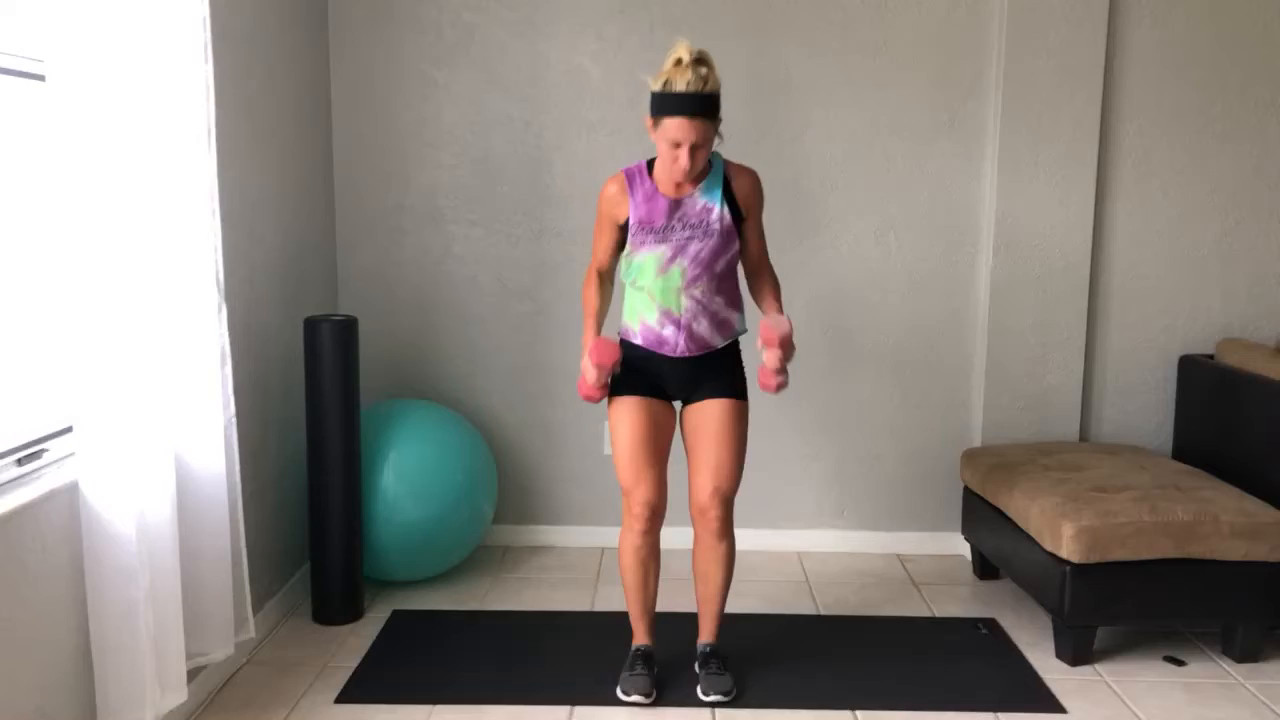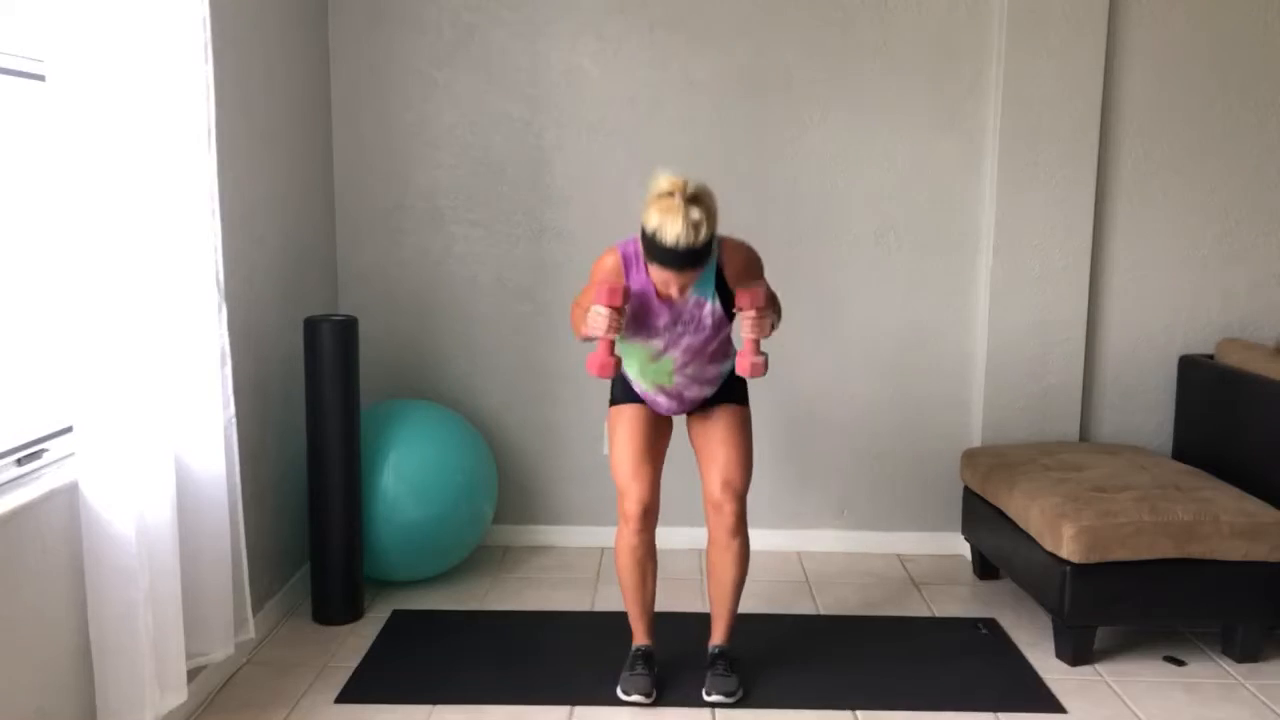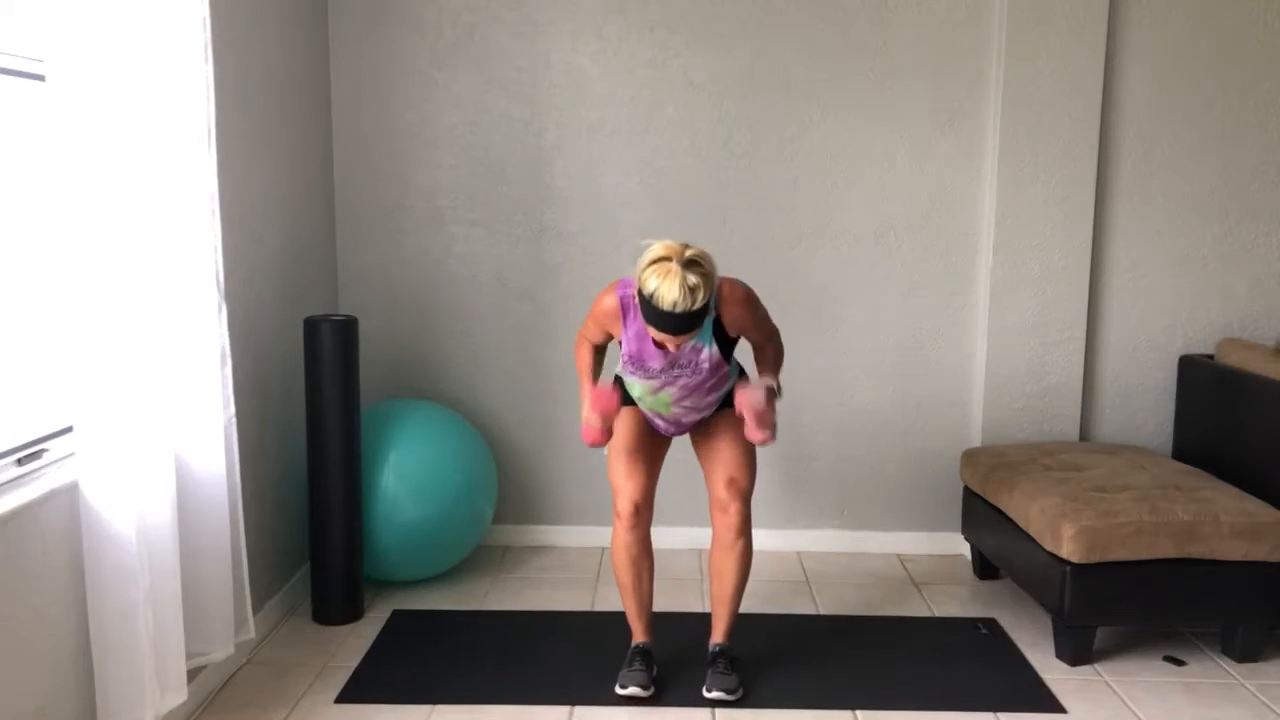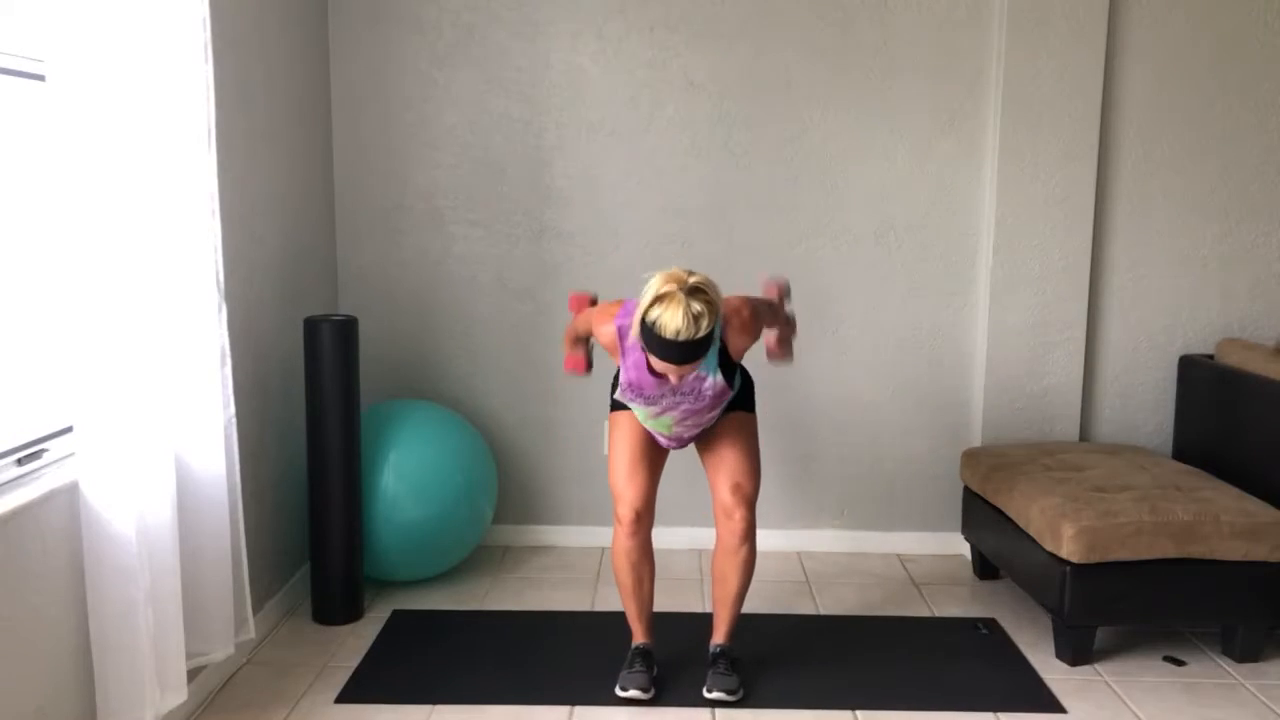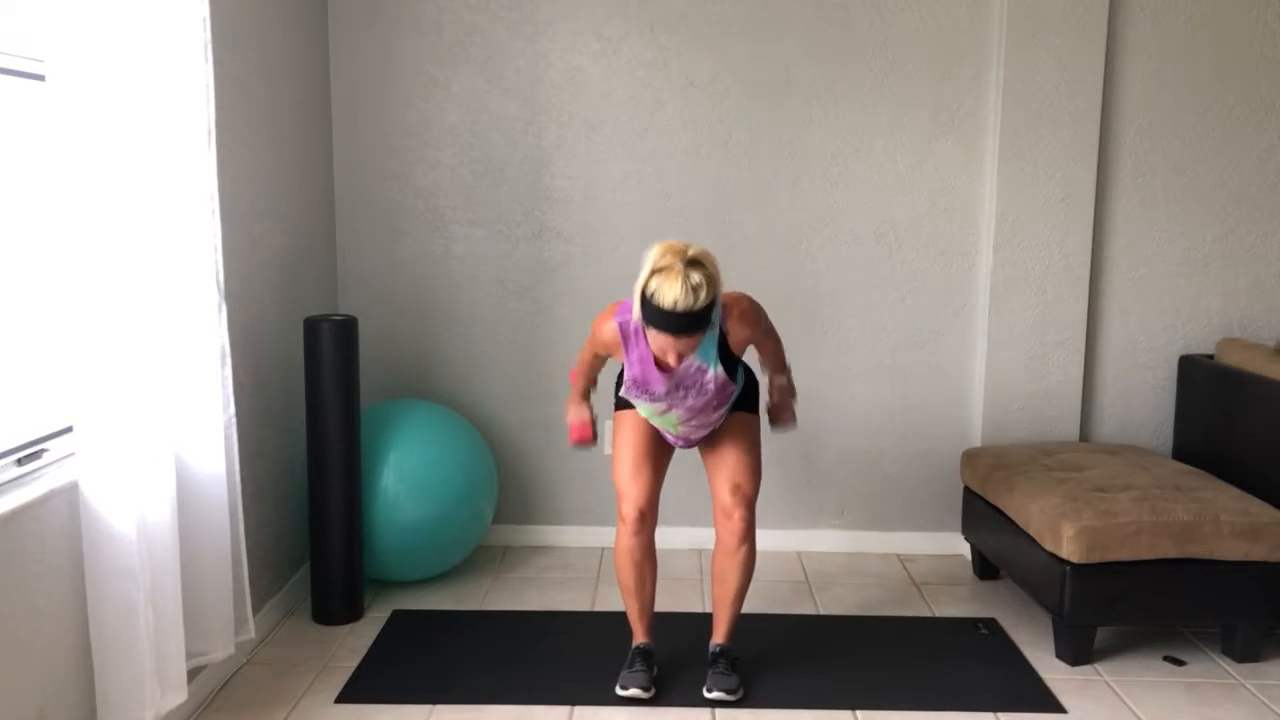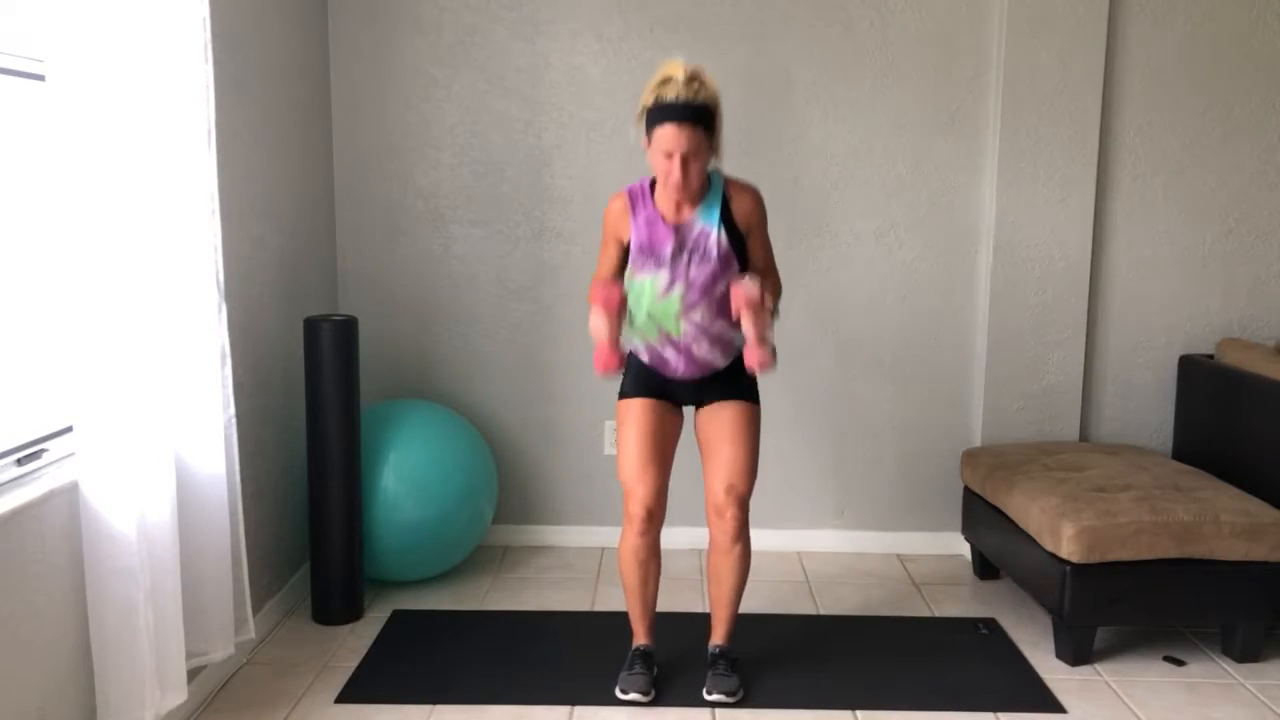
dt=0.4s
person 1, frame 1
left shoulder: (740, 185)
right shoulder: (621, 190)
left elbow: (758, 265)
right elbow: (598, 271)
left wrist: (776, 323)
right wrist: (590, 341)
left hip: (715, 363)
right hip: (639, 363)
left knee: (713, 510)
right knee: (642, 509)
left ankle: (708, 646)
right ankle: (641, 647)
person 1, frame 2
left shoulder: (737, 260)
right shoulder: (615, 265)
left elbow: (769, 303)
right elbow: (580, 315)
left wrist: (766, 322)
right wrist: (592, 323)
left hip: (717, 389)
right hip: (639, 388)
left knee: (728, 507)
right knee: (635, 510)
left ankle: (719, 648)
right ankle: (641, 648)
person 1, frame 3
left shoulder: (734, 300)
right shoulder: (614, 303)
left elbow: (768, 340)
right elbow: (589, 343)
left wrist: (768, 390)
right wrist: (588, 392)
left hip: (719, 402)
right hip: (640, 401)
left knee: (733, 509)
right knee: (630, 510)
left ankle: (720, 647)
right ankle: (640, 646)
person 1, frame 4
left shoulder: (737, 323)
right shoulder: (614, 328)
left elbow: (772, 307)
right elbow: (580, 321)
left wrist: (782, 330)
right wrist: (575, 344)
left hip: (724, 406)
right hip: (638, 407)
left knee: (737, 516)
right knee: (630, 516)
left ankle: (720, 648)
right ankle: (640, 647)
person 1, frame 5
left shoulder: (738, 318)
right shoulder: (615, 326)
left elbow: (770, 349)
right elbow: (590, 356)
left wrist: (782, 387)
right wrist: (577, 401)
left hip: (727, 410)
right hip: (647, 412)
left knee: (737, 514)
right knee: (634, 514)
left ankle: (721, 649)
right ankle: (641, 647)
person 1, frame 6
left shoulder: (740, 201)
right shoulder: (625, 208)
left elbow: (769, 281)
right elbow: (607, 285)
left wrist: (766, 304)
left hip: (725, 375)
right hip: (649, 373)
left knee: (728, 509)
right knee: (641, 510)
left ankle: (720, 648)
right ankle: (641, 647)
